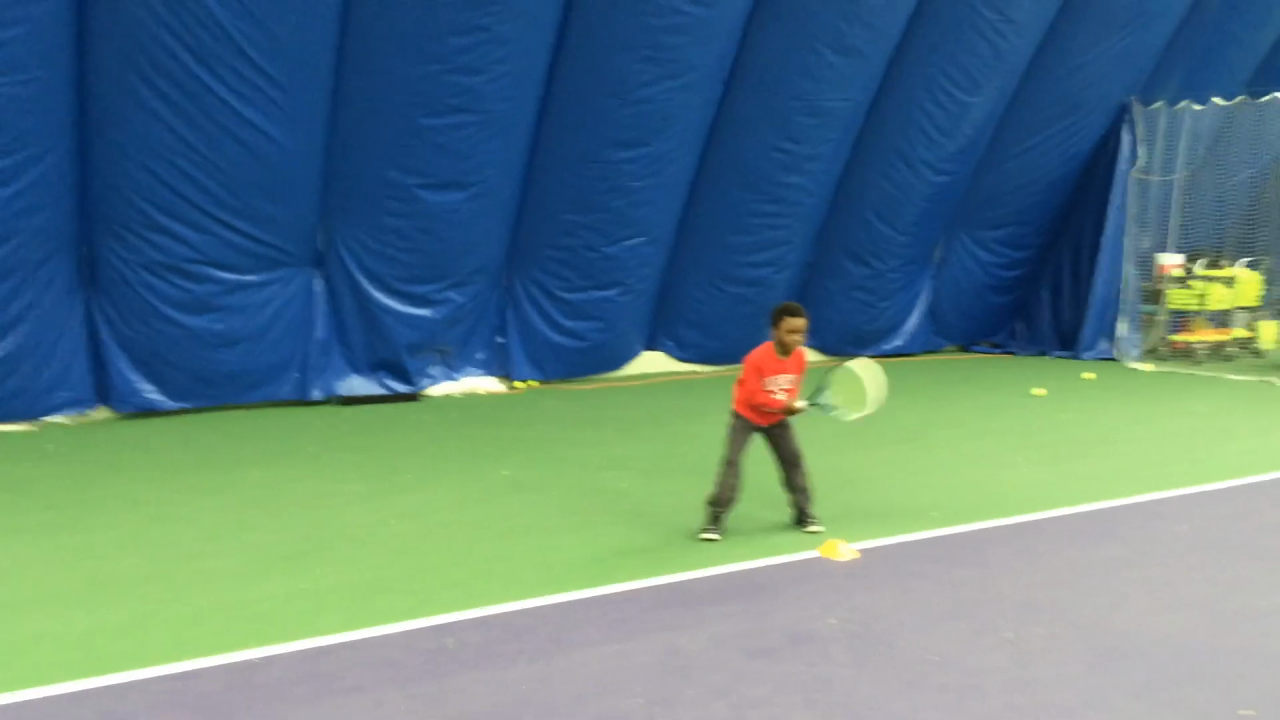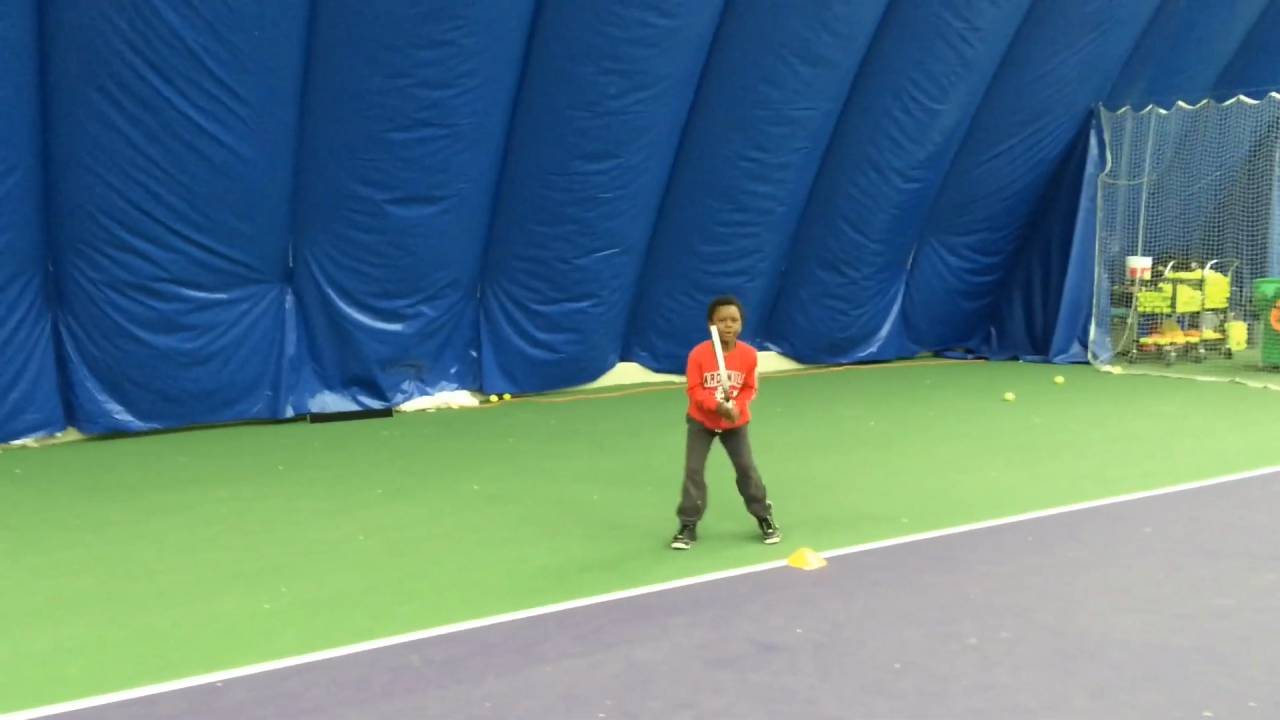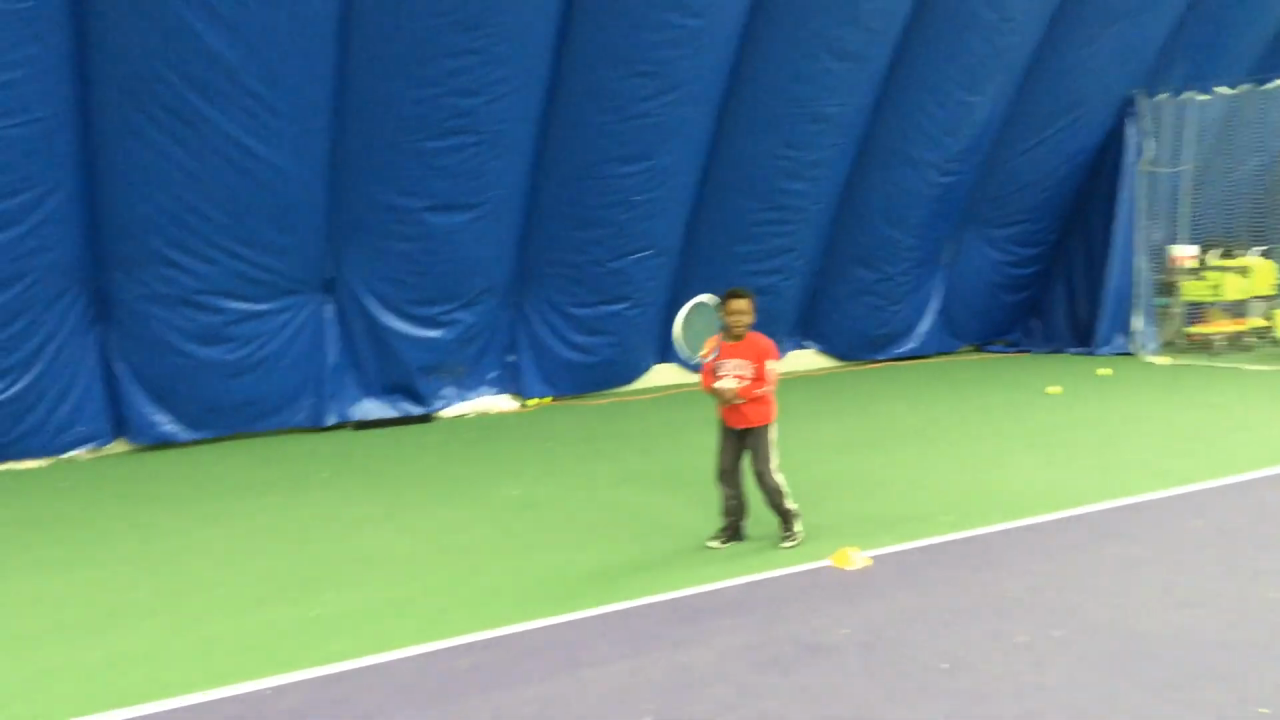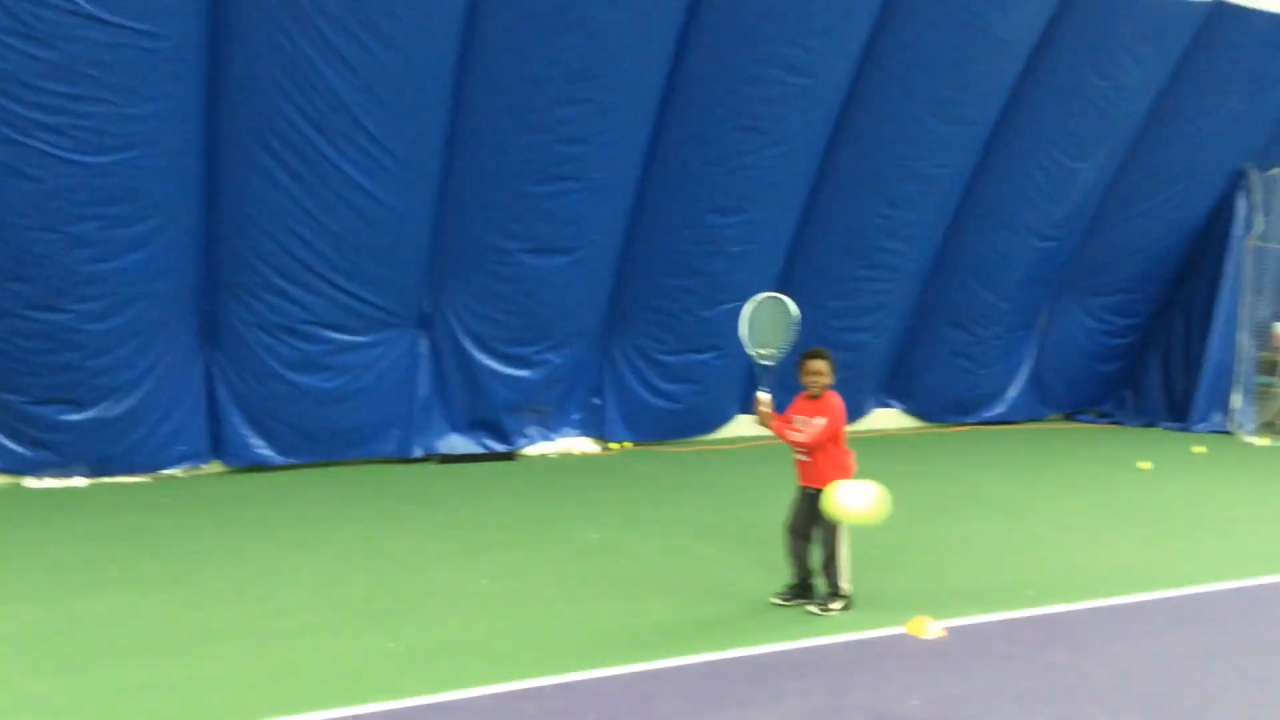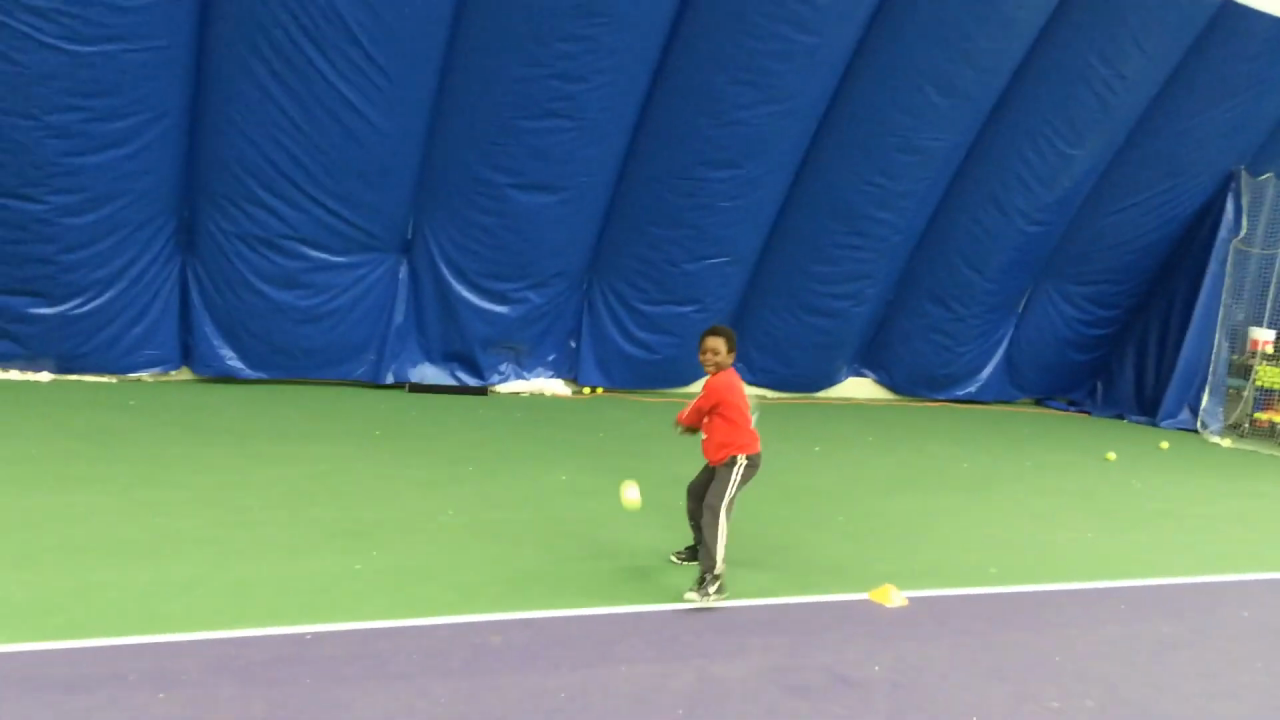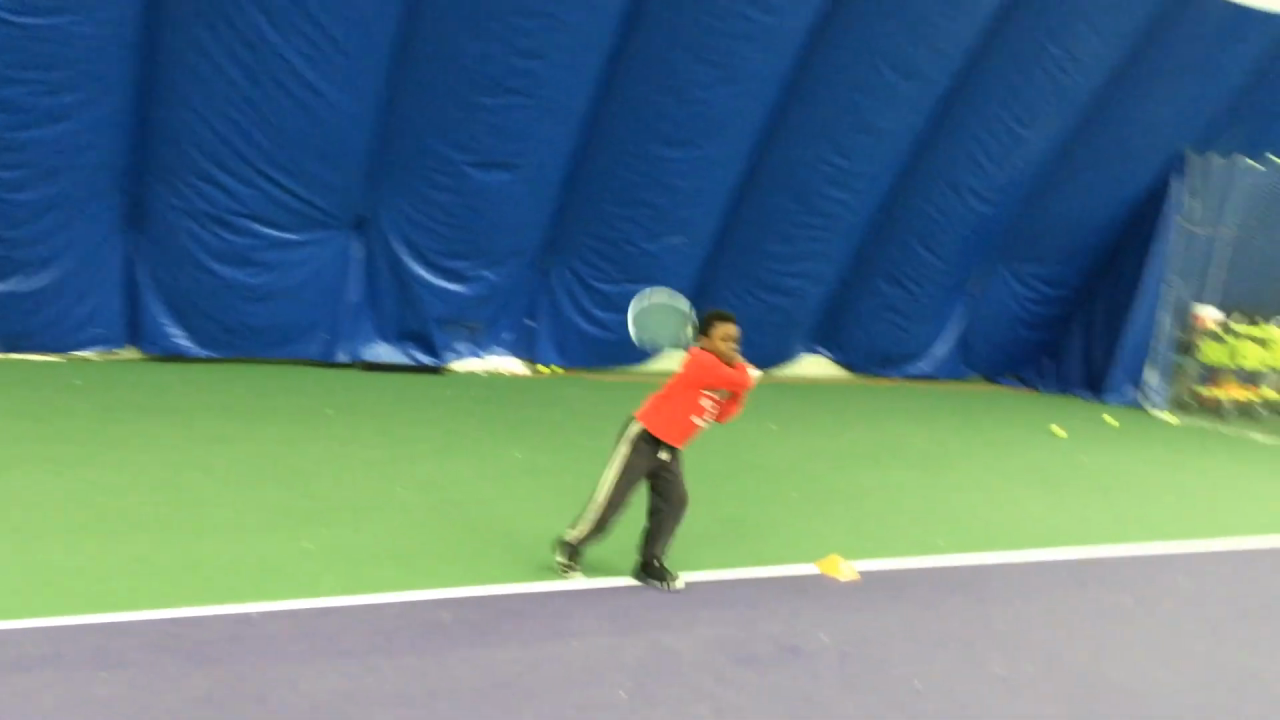
dt=0.7s
person 1, frame 1
left shoulder: (799, 357)
right shoulder: (756, 358)
left elbow: (793, 387)
right elbow: (752, 396)
left wrist: (794, 403)
right wrist: (783, 404)
left hip: (777, 418)
right hip: (746, 416)
left knee: (793, 459)
right knee: (732, 462)
left ankle: (803, 511)
right ankle: (716, 516)
person 1, frame 2
left shoulder: (748, 354)
right shoulder: (698, 354)
left elbow: (750, 388)
right elbow: (694, 391)
left wrist: (736, 407)
right wrist: (718, 405)
left hip: (735, 421)
right hip: (701, 420)
left knee: (747, 469)
right knee: (693, 471)
left ankle: (765, 518)
right ankle: (688, 526)
person 1, frame 3
left shoulder: (763, 346)
right shoulder: (716, 345)
left elbow: (767, 384)
right elbow: (707, 377)
left wrist: (737, 392)
right wrist: (715, 389)
left hip: (759, 421)
right hip: (729, 420)
left knee: (766, 471)
right knee: (727, 472)
left ankle: (791, 519)
right ankle: (733, 525)
person 1, frame 4
left shoulder: (832, 406)
right shoulder: (800, 401)
left elbow: (806, 438)
right elbow: (788, 426)
left wrist: (773, 424)
right wrist: (769, 414)
left hip: (834, 482)
right hip: (809, 482)
left knee: (832, 538)
right knee: (797, 529)
left ankle: (840, 593)
right ankle: (802, 586)
person 1, frame 5
left shoulder: (720, 384)
right shoulder: (721, 381)
left elbow: (692, 415)
left wrist: (684, 421)
right wrist: (694, 423)
left hip: (739, 459)
right hip: (719, 457)
left knee: (714, 508)
right knee: (696, 494)
left ankle: (712, 579)
right ankle: (701, 547)
person 1, frame 6
left shoulder: (721, 376)
right shoulder: (702, 362)
left elbow: (724, 414)
right elbow: (743, 381)
left wrist: (740, 374)
right wrist: (746, 372)
left hip: (668, 449)
right hip: (646, 438)
left knee: (673, 501)
right knee: (611, 498)
left ankle: (651, 563)
right ankle: (570, 546)
